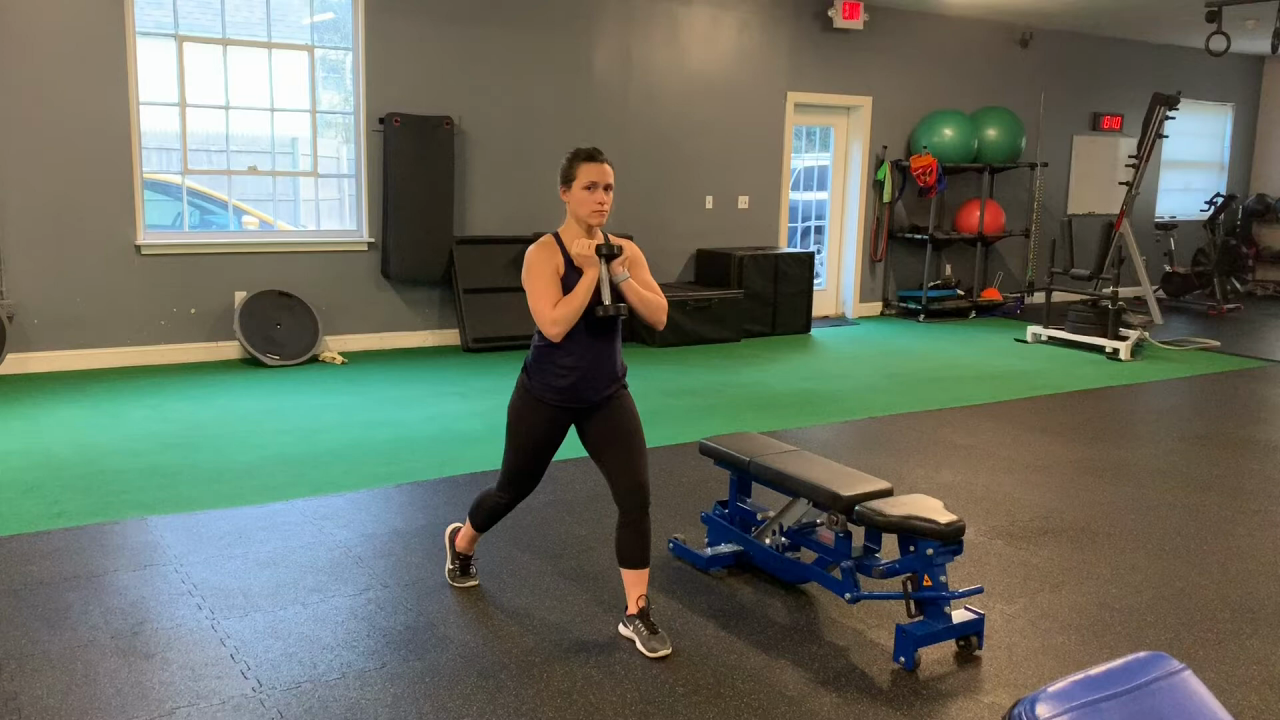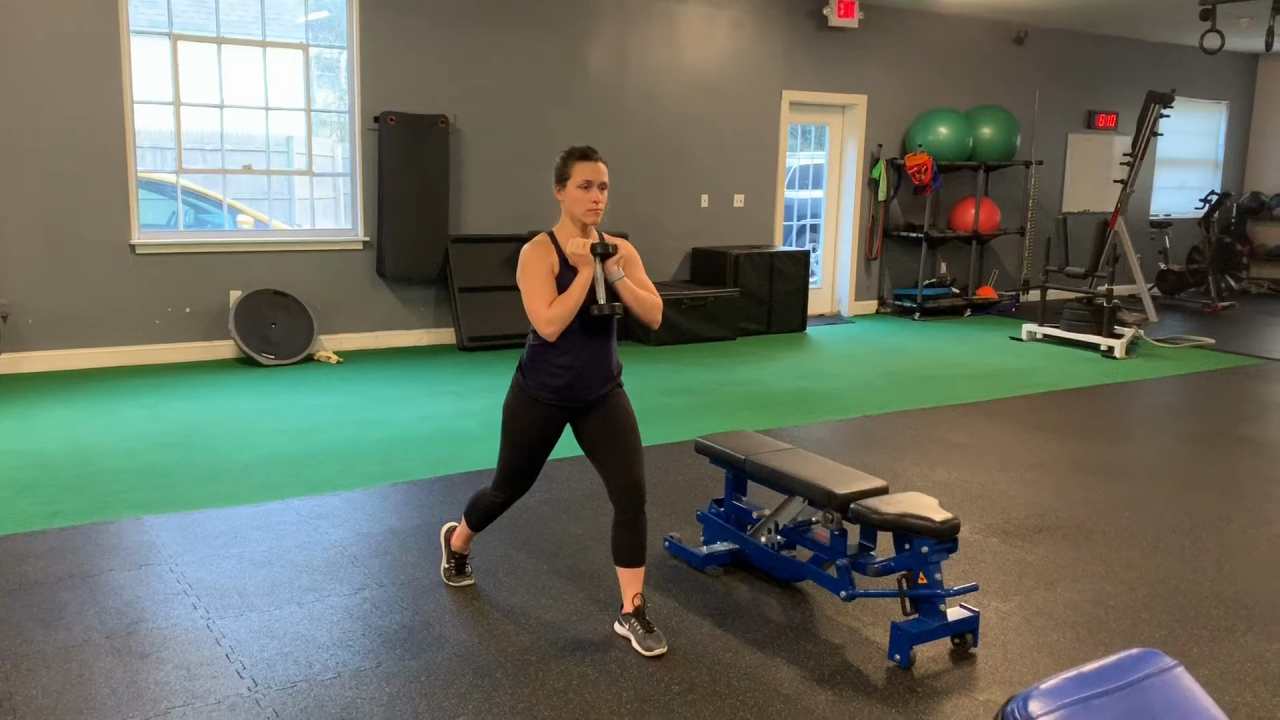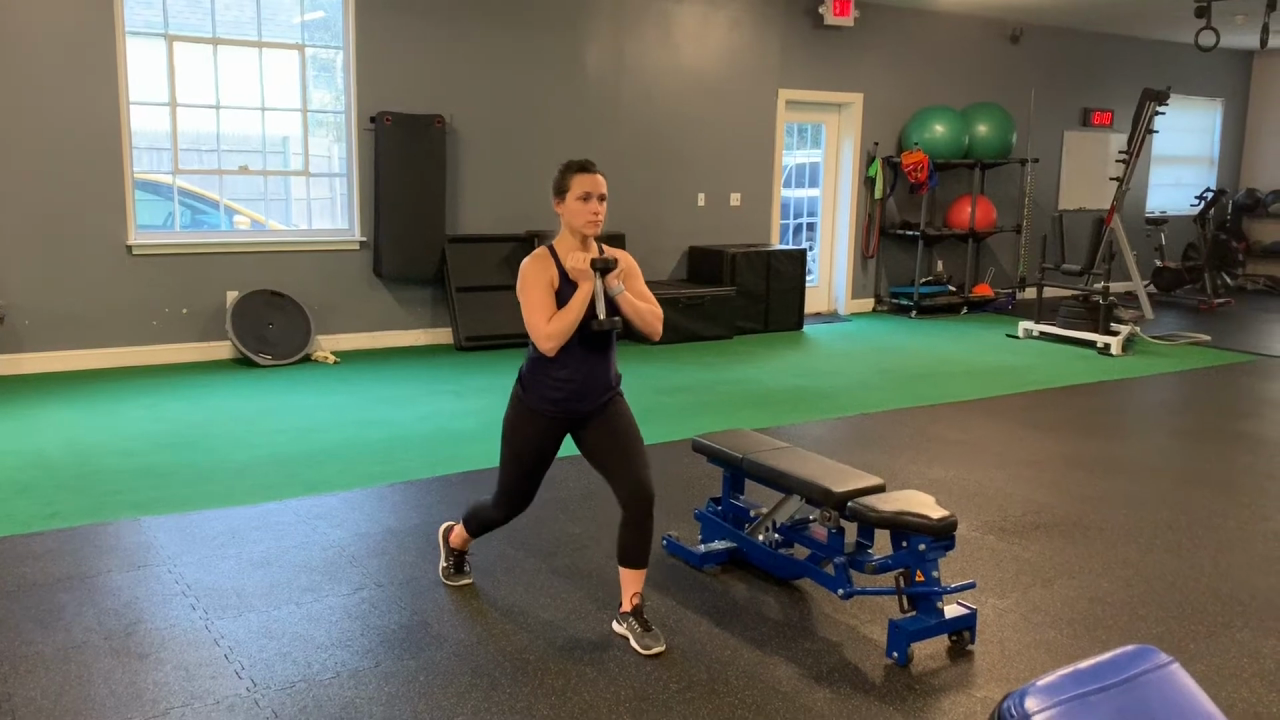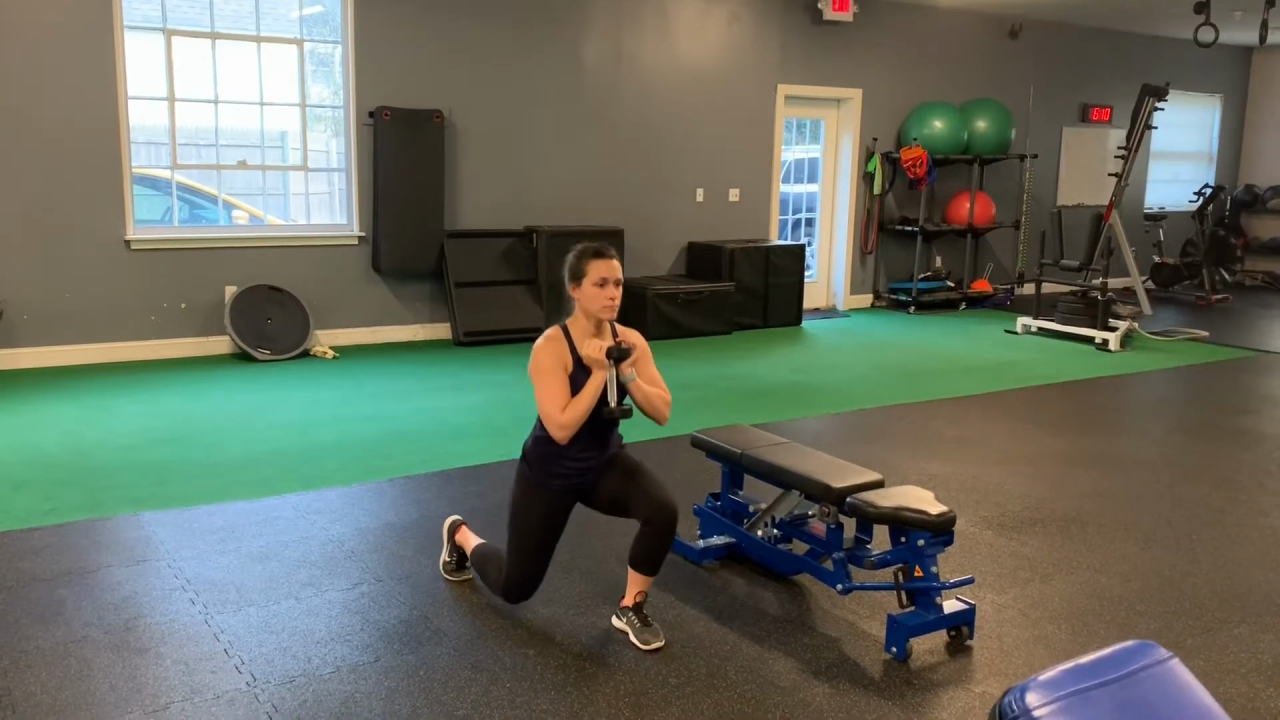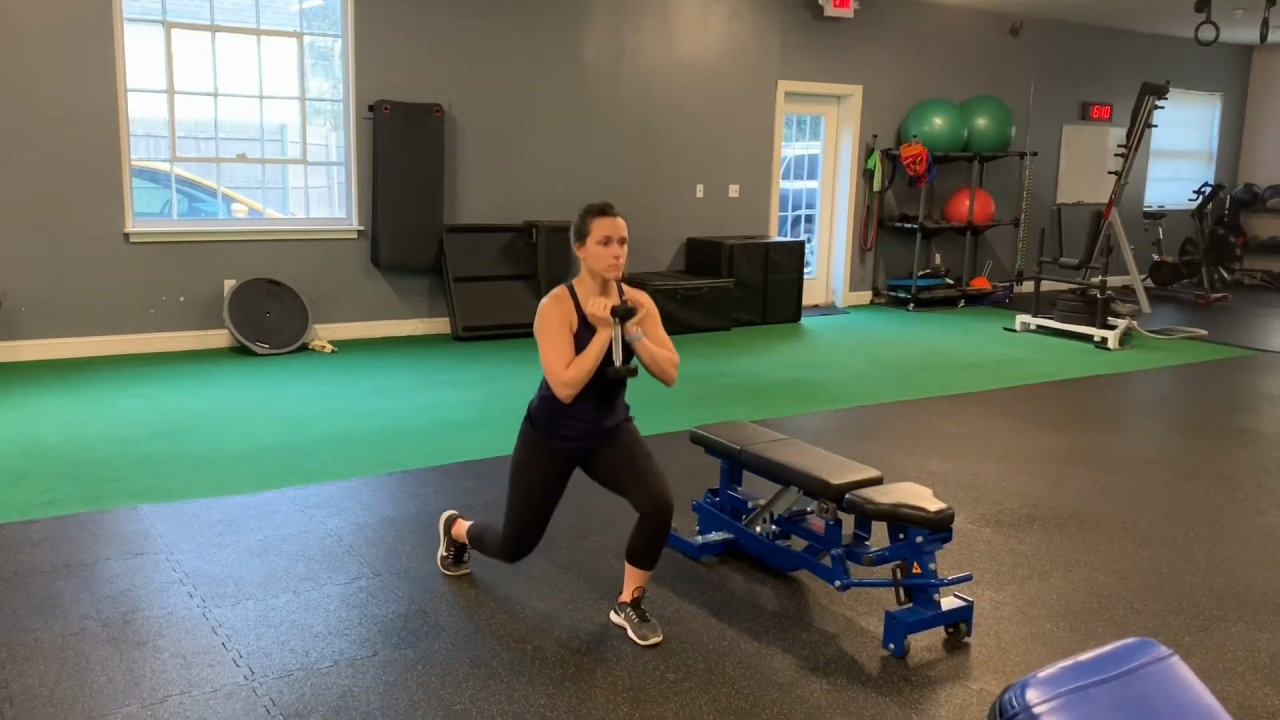
dt=0.5s
person 1, frame 1
left shoulder: (626, 250)
right shoulder: (543, 253)
left elbow: (659, 317)
right elbow: (554, 326)
left wrist: (619, 273)
right wrist: (590, 272)
left hip: (606, 394)
right hip: (546, 395)
left knee: (636, 495)
right knee: (514, 488)
left ankle: (636, 614)
right ankle: (461, 541)
person 1, frame 2
left shoulder: (620, 249)
right shoulder: (538, 252)
left elbow: (653, 316)
right elbow: (549, 325)
left wrist: (614, 273)
right wrist: (584, 271)
left hip: (602, 393)
right hip: (541, 394)
left knee: (632, 493)
right knee: (509, 488)
left ankle: (632, 612)
right ankle: (456, 541)
person 1, frame 3
left shoulder: (620, 261)
right shoulder: (538, 265)
left elbow: (655, 328)
right elbow: (548, 340)
left wrist: (614, 285)
right wrist: (585, 285)
left hip: (601, 400)
right hip: (541, 403)
left knee: (640, 496)
right knee: (510, 502)
left ankle: (630, 611)
right ankle: (453, 539)
person 1, frame 4
left shoulder: (630, 341)
right shoulder: (551, 347)
left elbow: (662, 411)
right elbow: (561, 428)
left wrist: (626, 374)
right wrist: (599, 373)
left hip: (605, 463)
right hip: (548, 474)
left knee: (663, 511)
right knee: (516, 587)
left ankle: (631, 608)
right ankle: (460, 535)
person 1, frame 5
left shoulder: (638, 302)
right shoulder: (557, 306)
left elbow: (670, 373)
right elbow: (565, 386)
left wrist: (631, 333)
right wrist: (604, 330)
left hip: (609, 430)
right hip: (551, 437)
left knee: (659, 504)
right knee: (515, 545)
left ankle: (628, 604)
right ankle: (455, 528)
